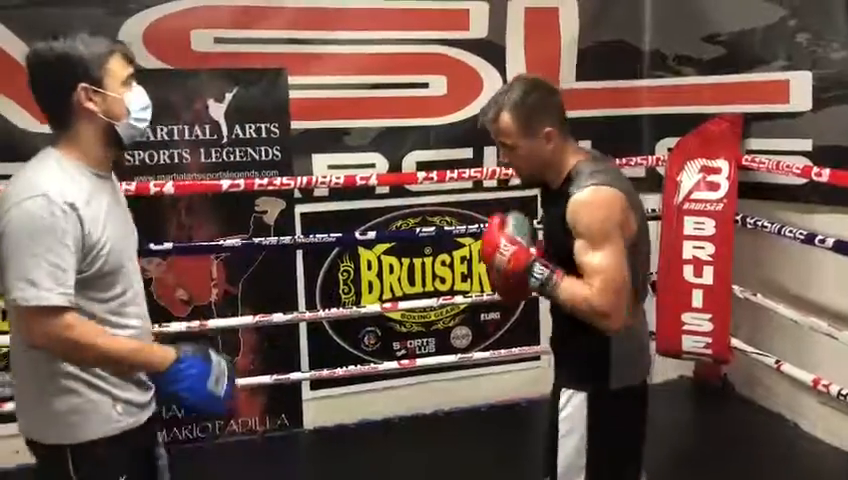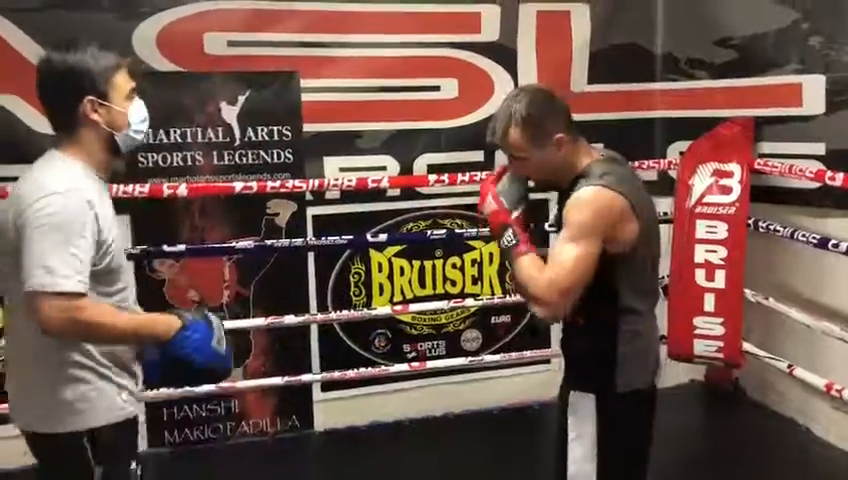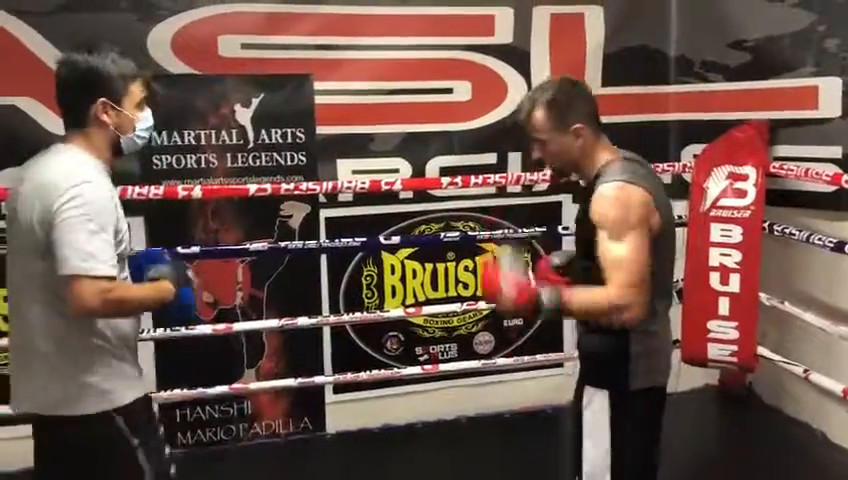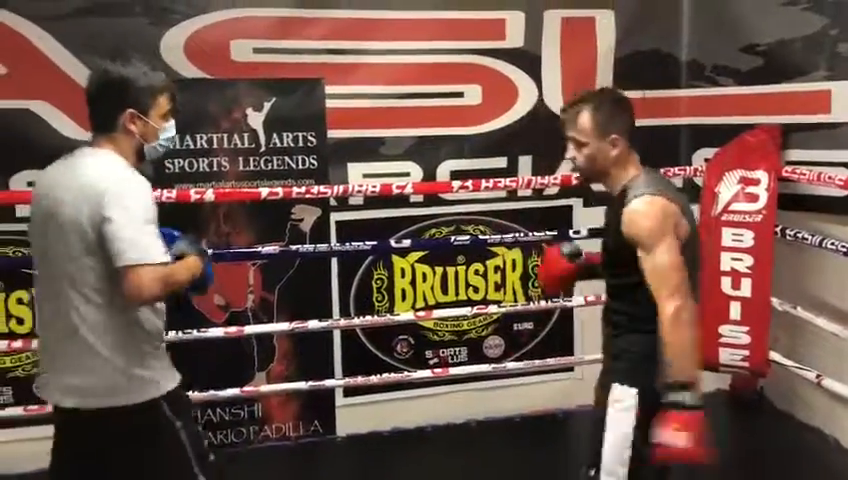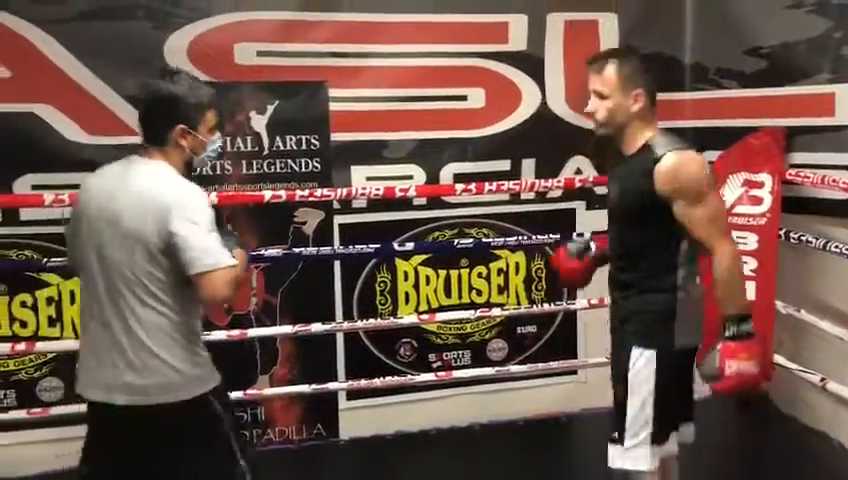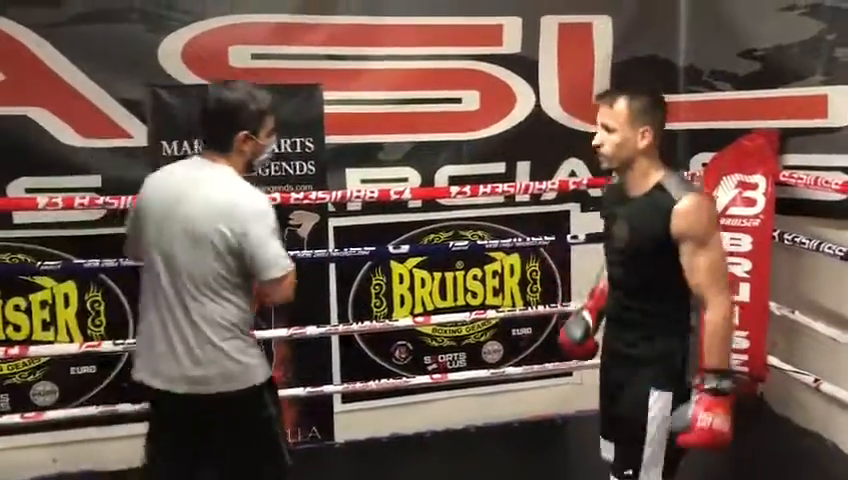
dt=0.2s
person 1, frame 1
left shoulder: (96, 178)
right shoulder: (44, 201)
right elbow: (47, 326)
left wrist: (150, 357)
right wrist: (166, 360)
left hip: (123, 404)
right hip: (84, 421)
person 1, frame 2
left shoulder: (63, 178)
right shoulder: (63, 196)
right elbow: (59, 312)
left wrist: (148, 323)
right wrist: (171, 327)
right hip: (82, 408)
person 1, frame 3
left shoulder: (40, 172)
right shoulder: (85, 186)
right elbow: (91, 296)
left wrist: (125, 259)
right wrist: (167, 289)
left hip: (46, 386)
right hip: (97, 392)
person 1, frame 4
left shoulder: (51, 178)
right shoulder: (124, 186)
right elbow: (146, 285)
right wrist: (194, 263)
left hip: (69, 381)
right hip: (132, 384)
person 1, frame 5
left shoulder: (95, 184)
right shoulder: (182, 198)
left elbow: (79, 260)
right elbow: (218, 289)
right wrist: (237, 257)
left hip: (105, 380)
right hip: (175, 382)
person 1, frame 6
left shoulder: (156, 183)
right shoulder: (246, 203)
left elbow: (136, 254)
right elbow: (280, 290)
left hip: (160, 367)
right hip: (229, 372)
person 2, frame 1
left shoulder: (594, 198)
right shoulder: (579, 170)
left elbow: (610, 311)
left wrist: (530, 268)
right wrist: (523, 268)
left hip: (600, 366)
right hip: (610, 357)
person 2, frame 2
left shoulder: (595, 199)
right shoulder: (605, 165)
left elbow: (550, 302)
left wrist: (507, 226)
right wrist: (543, 264)
left hip: (610, 366)
right hip: (617, 354)
person 2, frame 3
left shoulder: (617, 194)
right shoulder: (620, 170)
left elbow: (627, 302)
left wrist: (536, 293)
right wrist: (563, 272)
left hip: (625, 363)
right hip: (626, 354)
person 2, frame 4
left shoulder: (646, 208)
right shoulder: (627, 197)
left elbow: (677, 307)
left wrist: (681, 401)
right wrist: (583, 264)
left hip: (647, 367)
right hip: (631, 358)
person 2, frame 5
left shoulder: (674, 164)
right shoulder: (627, 156)
left elbow: (723, 251)
left wrist: (738, 333)
right wrist: (595, 252)
left hip: (661, 324)
right hip: (631, 316)
person 2, frame 6
left shoulder: (684, 207)
right shoulder: (613, 192)
left elbow: (718, 303)
left wrist: (715, 388)
right wrist: (591, 311)
left hip: (661, 364)
right hip: (618, 351)
